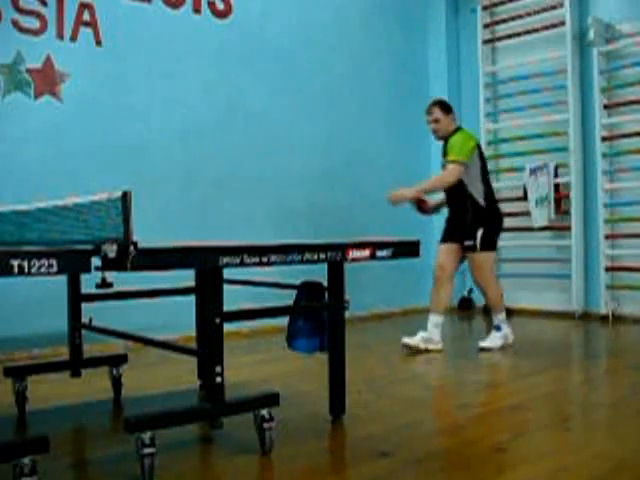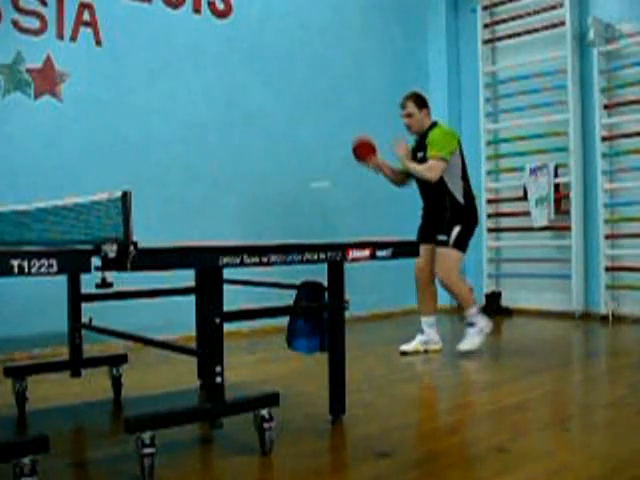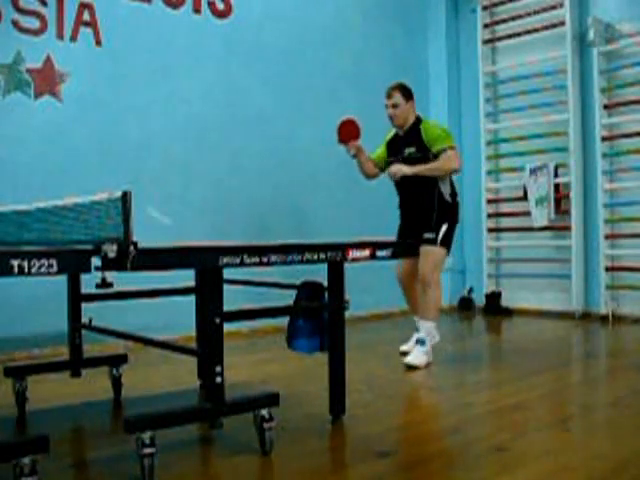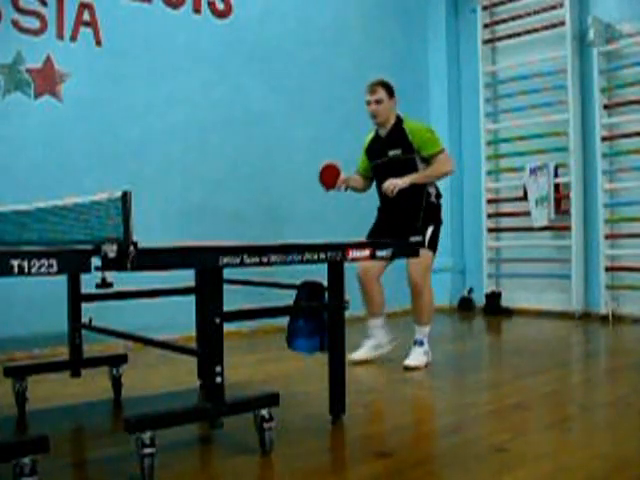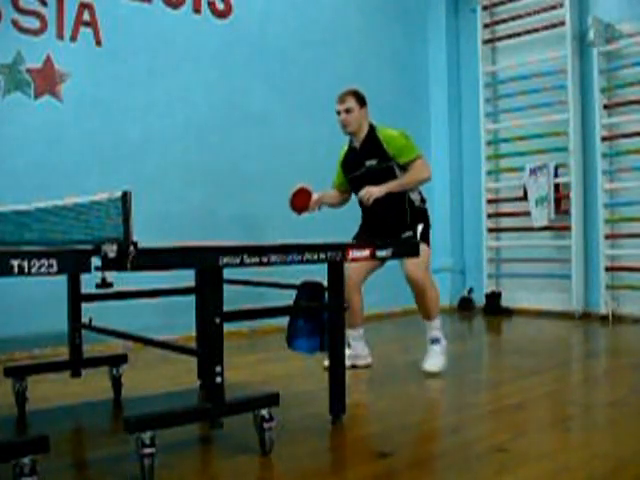
dt=1s
person 1, frame 1
left shoulder: (461, 139)
right shoulder: (451, 144)
left elbow: (451, 177)
left wrist: (414, 192)
right wrist: (439, 204)
left hip: (480, 219)
right hip: (460, 218)
left knee: (483, 276)
right knee: (442, 272)
left ankle: (502, 329)
right ankle: (432, 335)
person 1, frame 2
left shoulder: (441, 135)
right shoulder: (419, 143)
left elbow: (431, 173)
right elbow: (403, 179)
left wrist: (405, 160)
right wrist: (381, 167)
left hip: (457, 215)
right hip: (433, 215)
left knee: (446, 275)
right knee: (422, 273)
left ankle: (477, 322)
right ankle: (428, 335)
person 1, frame 3
left shoulder: (431, 131)
right shoulder: (392, 140)
left elbow: (453, 163)
right elbow: (372, 171)
left wrist: (411, 169)
right wrist: (358, 153)
left hip: (438, 214)
right hip: (410, 216)
left knee: (427, 275)
right knee: (405, 275)
left ankle: (424, 344)
right ankle: (425, 331)
person 1, frame 4
left shoulder: (416, 131)
right shoulder: (371, 143)
left elbow: (446, 165)
right elbow: (364, 180)
left wrist: (406, 180)
right wrist: (347, 180)
left hip: (422, 215)
right hip: (388, 217)
left knee: (417, 277)
right knee: (366, 271)
left ankle: (421, 345)
right ankle: (378, 337)
person 1, frame 5
left shoulder: (391, 138)
right shoulder: (346, 155)
left elbow: (424, 172)
right elbow: (341, 194)
left wrist: (383, 188)
right wrist: (321, 198)
left hip: (409, 219)
right hip: (373, 226)
left knee: (417, 274)
right knee: (348, 278)
left ankle: (436, 341)
right ankle: (357, 350)
